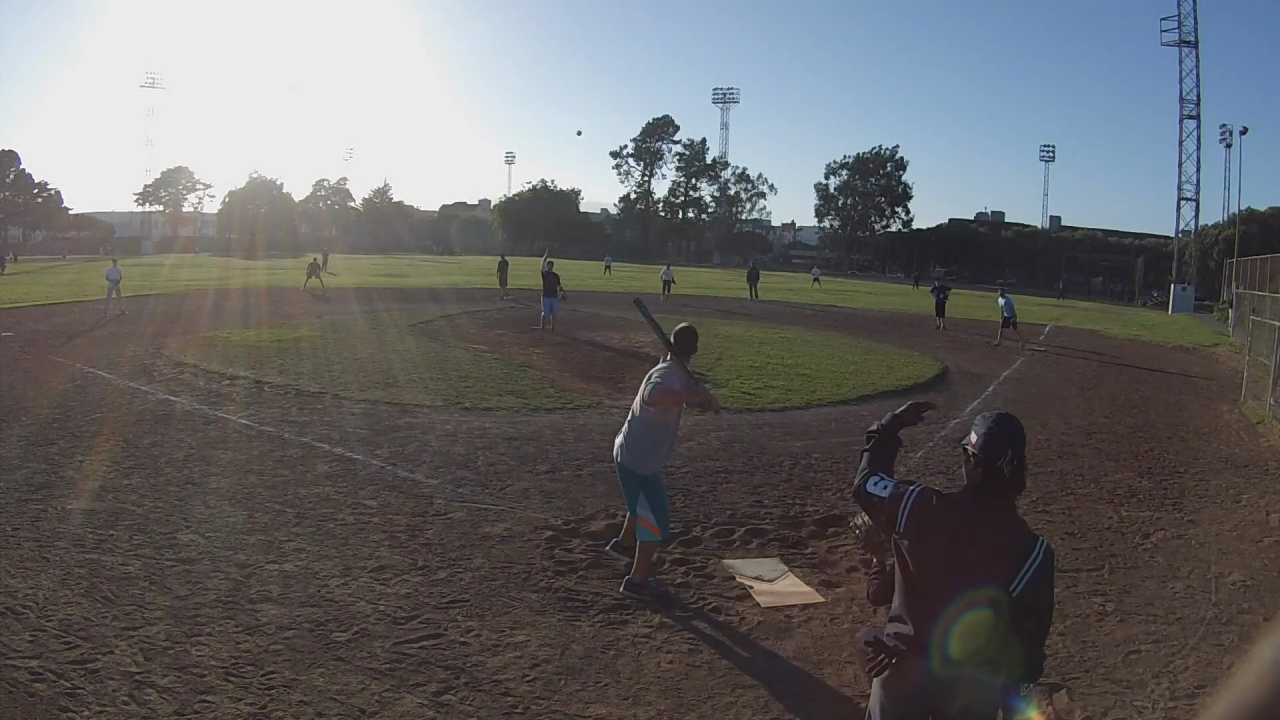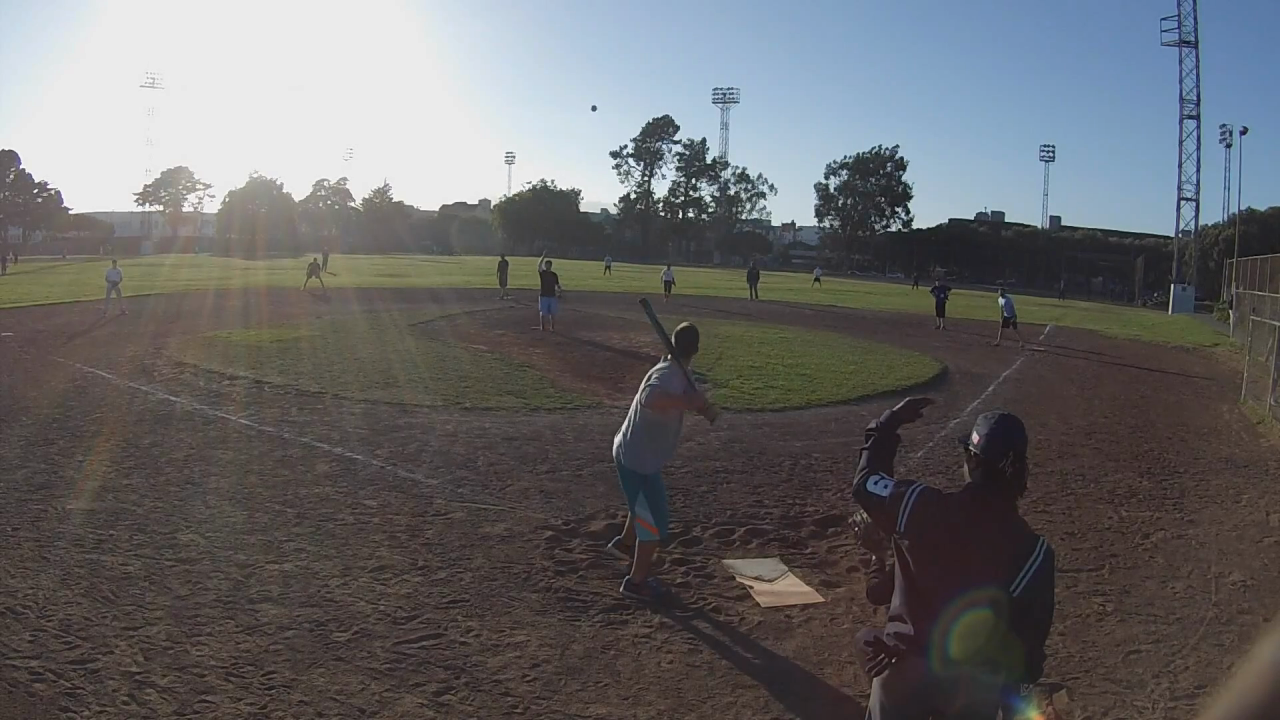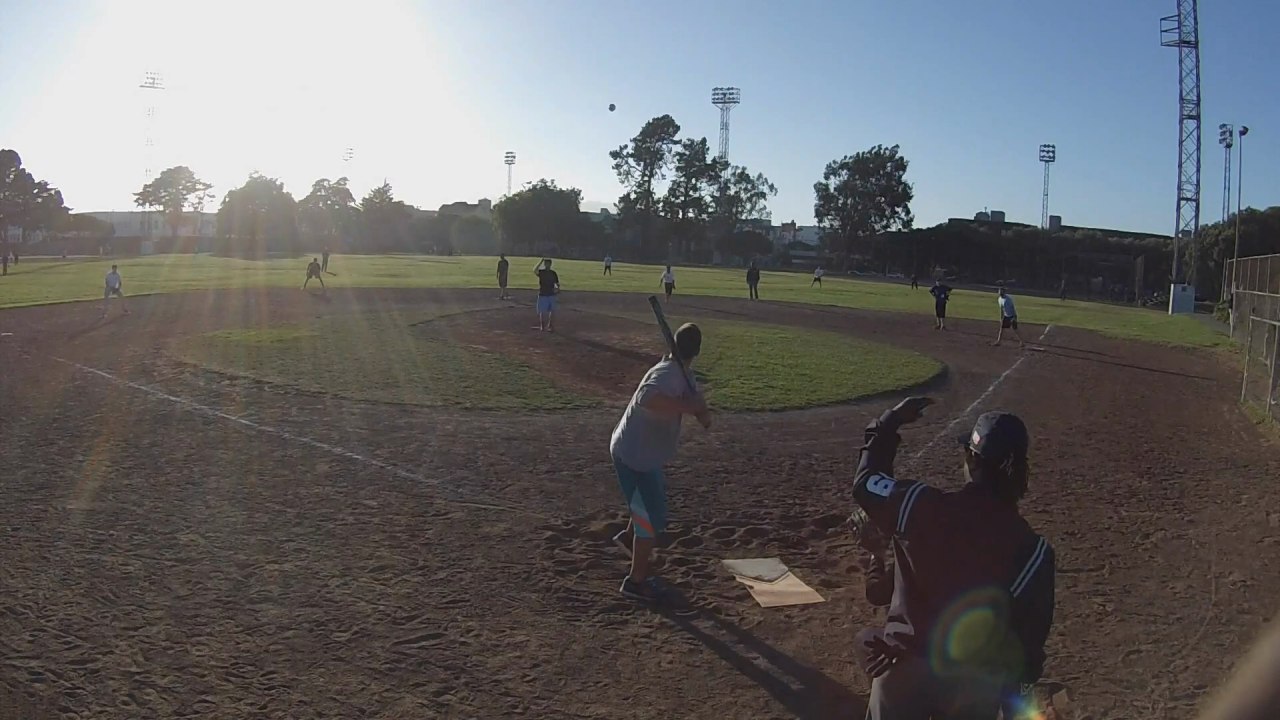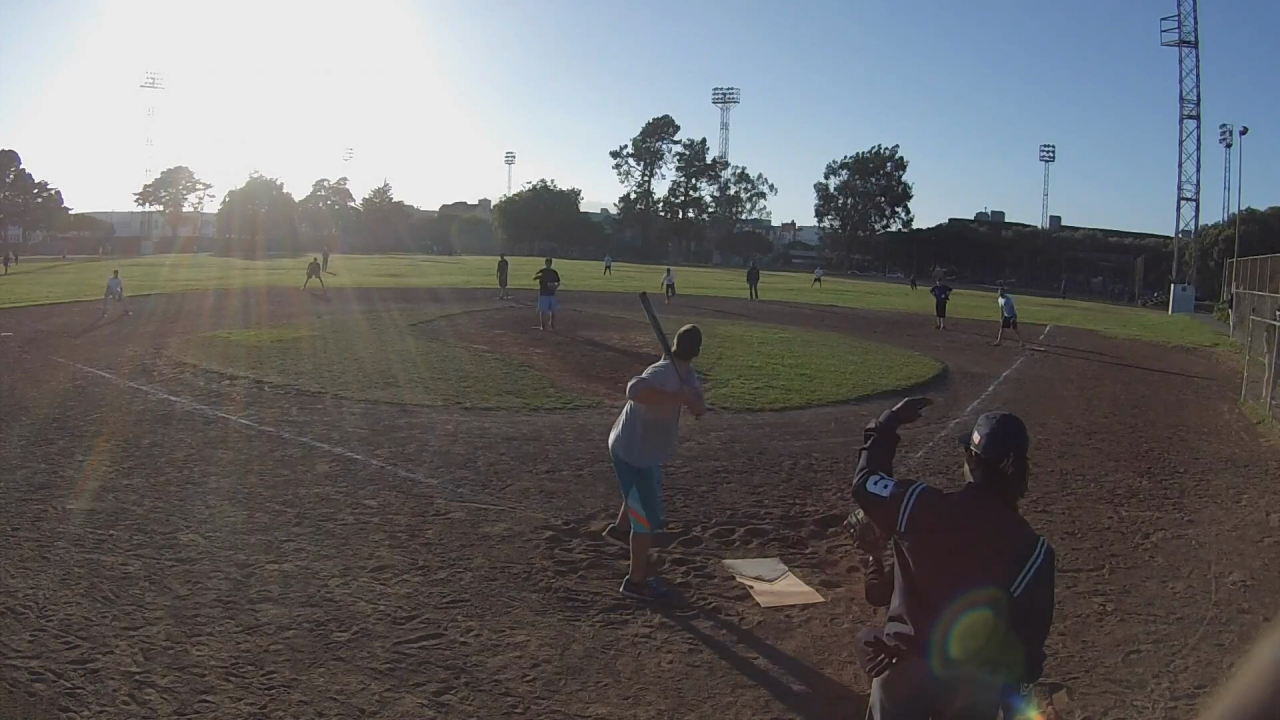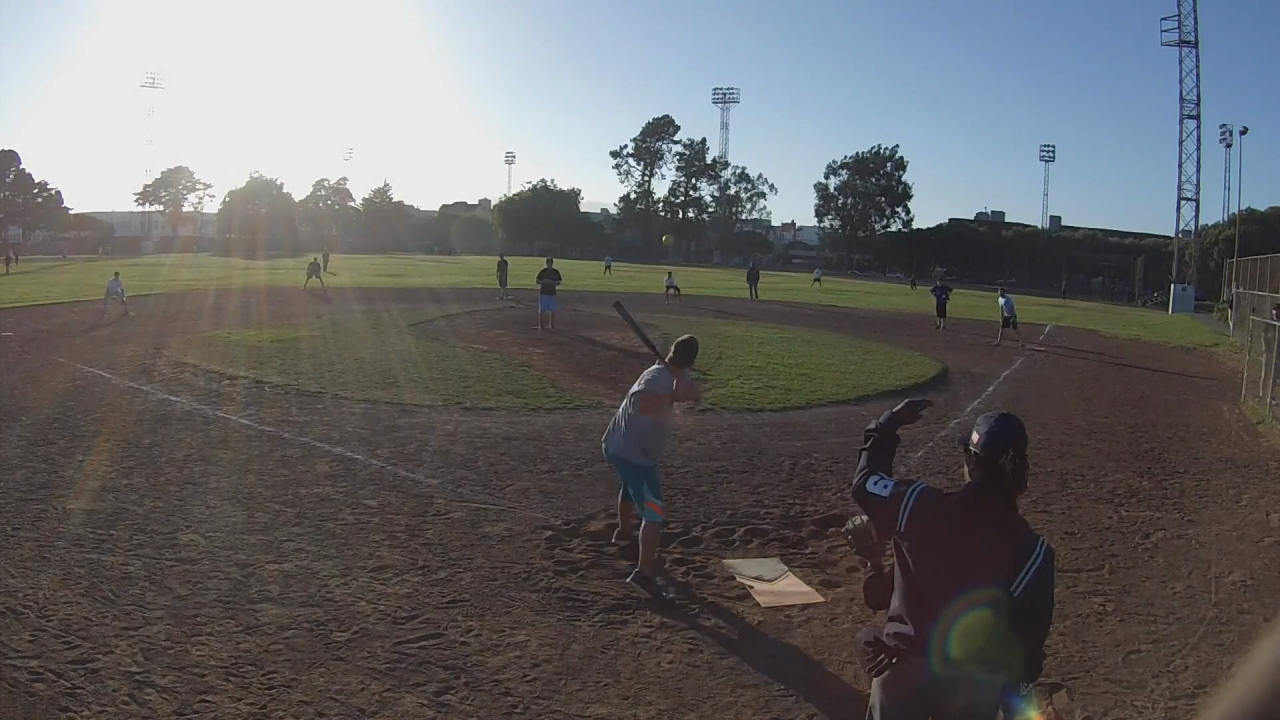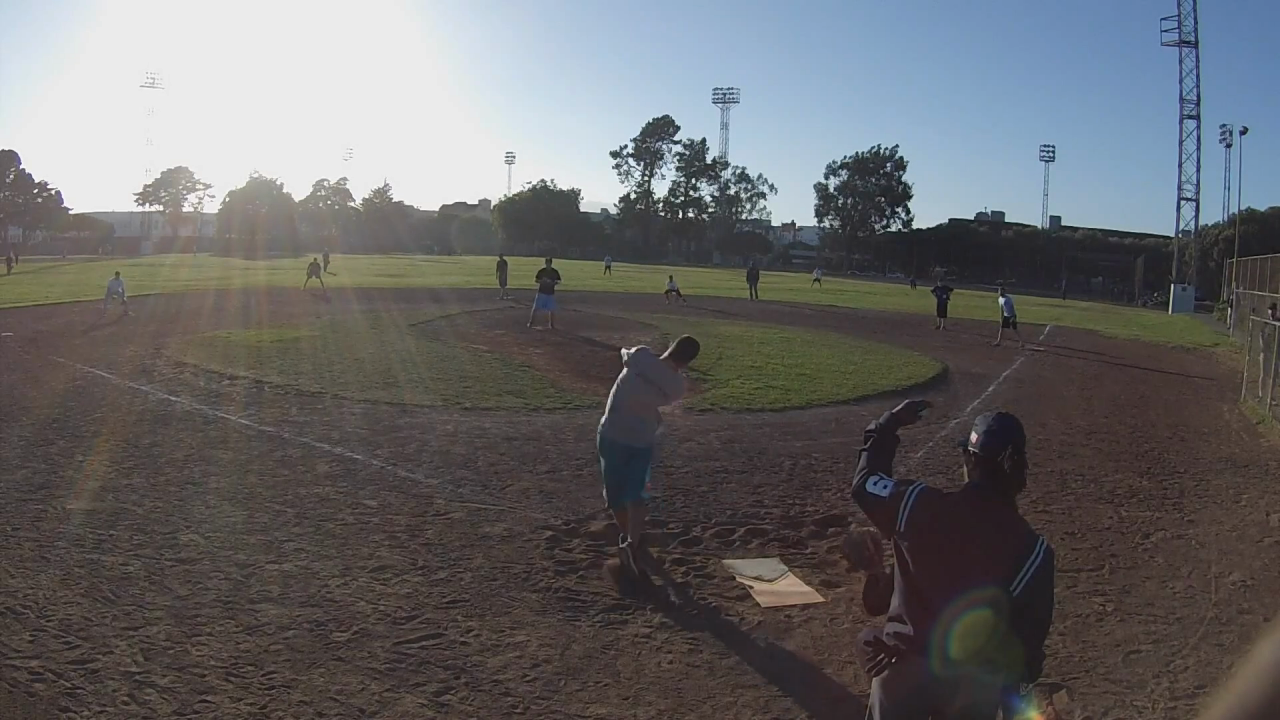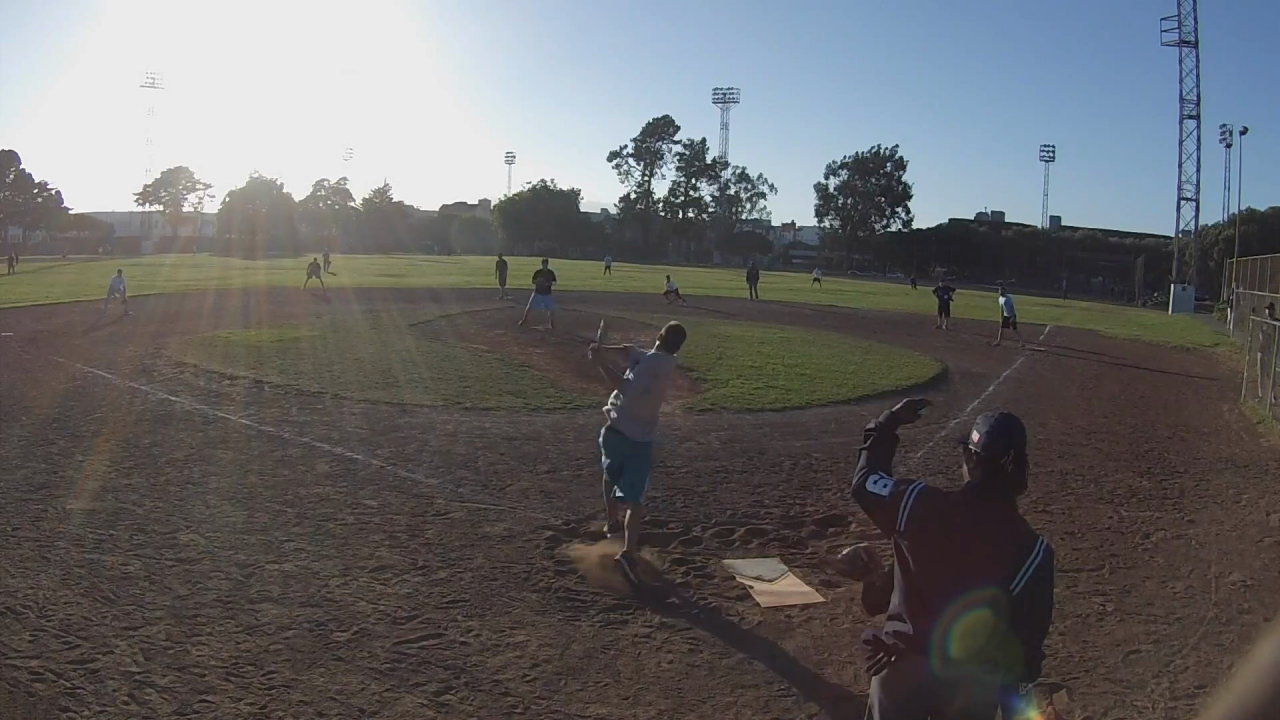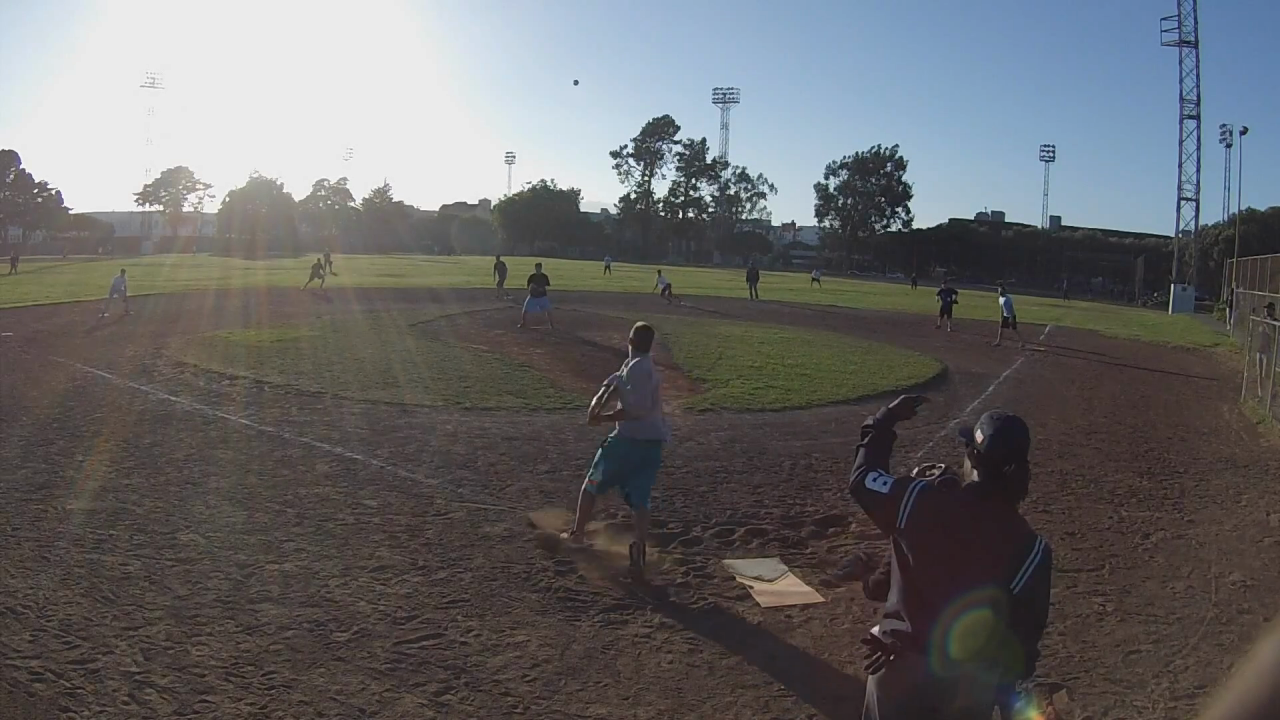
dt=0.2s
person 1, frame 1
left shoulder: (920, 509)
right shoulder: (1031, 551)
left elbow: (866, 484)
right elbow: (1031, 634)
left wrist: (889, 426)
right wrist: (1017, 686)
left hip: (906, 672)
right hip: (977, 685)
person 1, frame 2
left shoulder: (920, 508)
right shoulder: (1032, 551)
left elbow: (866, 482)
right elbow: (1032, 633)
left wrist: (888, 424)
right wrist: (1017, 684)
left hip: (906, 671)
right hip: (977, 685)
person 1, frame 3
left shoulder: (920, 508)
right shoulder: (1031, 550)
left elbow: (866, 482)
right elbow: (1031, 633)
left wrist: (888, 423)
right wrist: (1017, 687)
left hip: (906, 671)
right hip: (977, 684)
person 1, frame 4
left shoulder: (920, 507)
right shoulder: (1032, 550)
left elbow: (865, 482)
right elbow: (1031, 633)
left wrist: (888, 423)
right wrist: (1016, 687)
left hip: (906, 670)
right hip: (977, 683)
person 1, frame 5
left shoulder: (920, 507)
right shoulder: (1031, 550)
left elbow: (865, 482)
right elbow: (1031, 632)
left wrist: (888, 424)
right wrist: (1017, 686)
left hip: (905, 670)
right hip: (977, 683)
person 1, frame 6
left shoulder: (919, 507)
right shoulder: (1031, 550)
left elbow: (865, 483)
right elbow: (1031, 632)
left wrist: (888, 425)
right wrist: (1017, 690)
left hip: (905, 669)
right hip: (976, 682)
person 1, frame 7
left shoulder: (918, 506)
right shoulder: (1030, 549)
left elbow: (865, 481)
right elbow: (1030, 631)
left wrist: (887, 424)
right wrist: (1016, 690)
left hip: (904, 668)
right hip: (974, 681)
person 1, frame 8
left shoulder: (919, 504)
right shoulder: (1028, 548)
left elbow: (863, 479)
right elbow: (1026, 630)
left wrist: (884, 421)
right wrist: (1008, 686)
left hip: (902, 666)
right hip: (971, 679)
person 2, frame 1
left shoulder: (680, 375)
right shoulder: (665, 374)
left elbow: (697, 400)
right elbow: (652, 397)
left wrist: (706, 399)
right wrist: (693, 396)
left hip: (637, 453)
right hip: (638, 458)
left knee: (643, 506)
right knee: (656, 521)
left ankle: (623, 544)
right ankle: (636, 582)
person 2, frame 2
left shoulder: (679, 374)
right shoulder: (666, 375)
left elbow: (694, 402)
right elbow: (650, 399)
left wrist: (702, 404)
right wrist: (688, 400)
left hip: (638, 452)
right hip: (638, 457)
left knee: (644, 505)
right knee: (654, 520)
left ankle: (625, 542)
right ankle: (637, 582)
person 2, frame 3
left shoulder: (682, 373)
right shoulder: (666, 374)
left elbow: (695, 400)
right elbow: (646, 398)
left wrist: (700, 410)
right wrist: (687, 406)
left hip: (644, 450)
right hip: (634, 454)
left knee: (655, 497)
right knee: (651, 518)
left ankle: (630, 536)
right ankle: (636, 581)
person 2, frame 4
left shoulder: (683, 371)
right shoulder: (662, 373)
left elbow: (697, 401)
right elbow: (634, 390)
left wrist: (690, 399)
right wrist: (677, 397)
left hip: (642, 447)
right hip: (633, 451)
left knee: (650, 492)
right knee: (646, 515)
left ankle: (621, 528)
right ankle: (636, 581)
person 2, frame 5
left shoulder: (673, 376)
right shoulder: (657, 378)
left elbow: (695, 395)
right elbow: (639, 402)
left wrist: (684, 391)
right wrist: (674, 395)
left hip: (618, 447)
right hip: (633, 453)
left knee: (631, 488)
right knee: (653, 511)
left ankle: (624, 532)
right ankle: (645, 572)
person 2, frame 6
left shoulder: (641, 355)
right shoulder: (671, 387)
left elbow: (626, 356)
left hip: (609, 437)
right hip: (640, 444)
left knee: (615, 494)
right knee: (636, 498)
left ankle: (627, 536)
right ankle: (634, 544)
person 2, frame 7
left shoulder: (653, 361)
right shoulder: (667, 365)
left elbow: (628, 389)
right elbow: (629, 352)
left wrist: (602, 364)
right wrist: (603, 350)
left hip: (616, 431)
right hip: (641, 440)
left knee: (611, 474)
right knee: (633, 500)
left ankle: (612, 522)
right ankle: (628, 552)
person 2, frame 8
left shoulder: (638, 368)
right shoulder: (641, 365)
left elbow: (636, 408)
right elbow: (613, 385)
left wrist: (602, 418)
right wrist: (598, 401)
left hip: (631, 438)
right hip: (653, 444)
left knee: (592, 485)
right knee: (640, 503)
left ankle: (577, 532)
right ankle: (639, 543)
